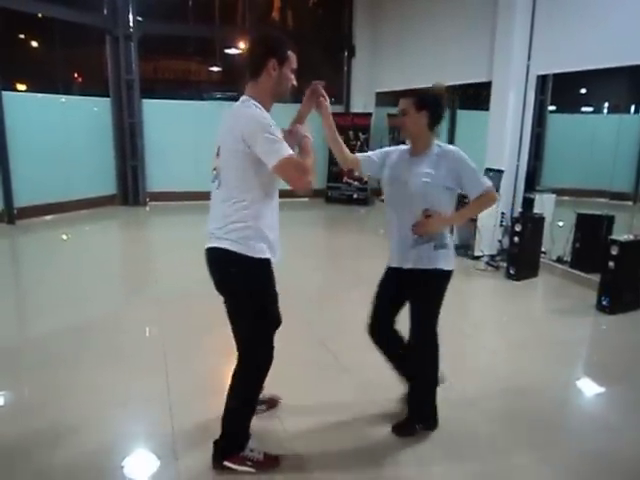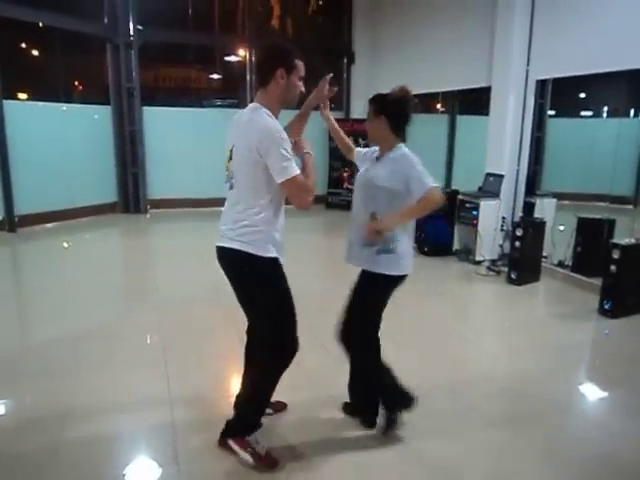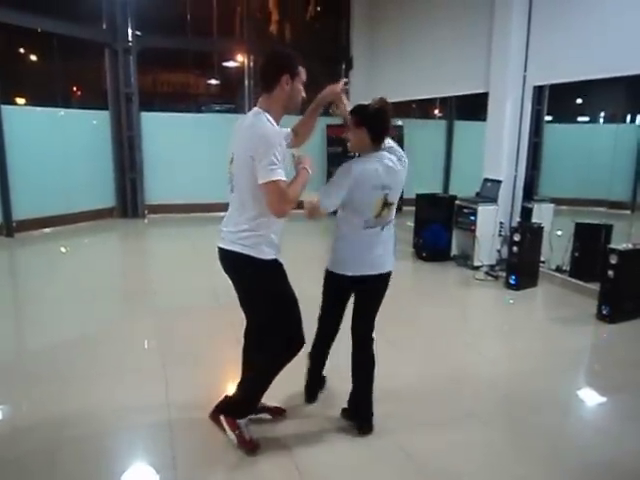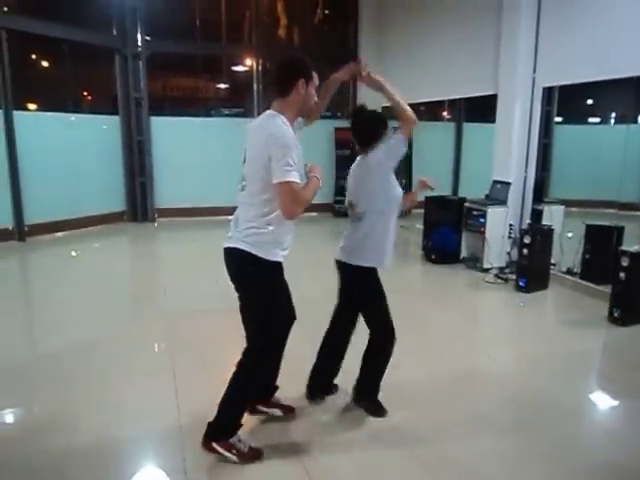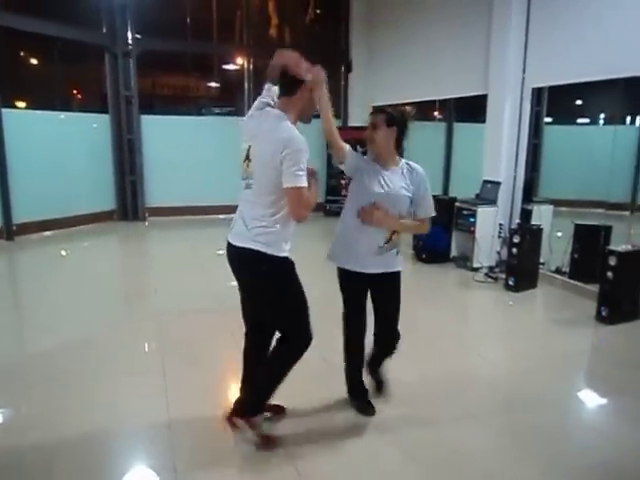
dt=0.3s
person 1, frame 1
left shoulder: (243, 114)
right shoulder: (254, 119)
left elbow: (273, 150)
right elbow: (303, 179)
left wrist: (303, 114)
right wrist: (305, 139)
left hip: (231, 248)
right hip: (242, 254)
left knee: (263, 331)
right knee: (257, 348)
left ankle: (245, 397)
right ankle: (231, 447)
person 1, frame 2
left shoulder: (246, 120)
right shoulder: (266, 129)
right elbow: (303, 197)
left wrist: (310, 107)
right wrist: (307, 154)
left hip: (235, 246)
right hip: (253, 253)
left knee: (264, 330)
right knee: (281, 342)
left ankle: (253, 399)
right ankle: (240, 430)
person 1, frame 3
left shoulder: (255, 123)
right shoulder: (265, 133)
left elbow: (297, 136)
right elbow: (280, 204)
left wrist: (323, 101)
right wrist: (304, 172)
left hip: (239, 249)
right hip: (253, 254)
left knee: (264, 329)
right knee: (287, 338)
left ankle: (248, 400)
right ankle: (232, 409)
person 1, frame 4
left shoulder: (267, 123)
right shoulder: (282, 136)
left elbow: (310, 113)
right elbow: (292, 206)
left wrist: (337, 81)
right wrist: (315, 180)
left hip: (247, 250)
right hip: (257, 255)
left knee: (280, 322)
right knee: (264, 345)
left ankle: (261, 396)
right ankle: (221, 432)
person 1, frame 5
left shoulder: (256, 117)
right shoulder: (292, 139)
left elbow: (273, 73)
right elbow: (300, 210)
left wrist: (286, 61)
right wrist: (313, 182)
left hip: (240, 246)
right hip: (266, 255)
left knee: (260, 328)
right knee: (297, 334)
left ankle: (248, 402)
right ankle: (250, 409)
person 2, frame 1
left shoulder: (449, 157)
right shoulder: (391, 157)
left elbow: (489, 196)
right elbow: (347, 161)
left wrist: (447, 220)
right wrist: (326, 119)
left hip: (432, 263)
right hip: (400, 261)
left knee: (421, 335)
right knee: (379, 327)
left ankle: (423, 415)
right ankle: (424, 378)
person 2, frame 2
left shoulder: (403, 160)
right shoulder: (374, 157)
left elbow: (434, 198)
right elbow: (350, 150)
left wrist: (390, 221)
right wrist: (326, 116)
left hip: (385, 264)
right hip: (373, 261)
left knee: (354, 332)
right knee: (361, 331)
left ankle: (394, 397)
right ankle: (363, 404)
person 2, frame 3
left shoulder: (351, 171)
right shoulder: (398, 162)
left elbow: (314, 210)
right elbow: (385, 137)
left wrist: (308, 203)
right wrist: (350, 111)
left hip: (343, 266)
right hip: (379, 269)
left knee: (328, 325)
right knee: (362, 337)
left ankle: (313, 383)
right ankle: (361, 413)
person 2, frame 4
left shoulder: (360, 169)
right shoulder: (378, 163)
right elbow: (409, 121)
left wrist: (416, 193)
right wrist: (381, 86)
left hip: (351, 260)
right hip: (362, 264)
left knee: (343, 321)
right knee: (383, 332)
left ankle: (319, 385)
right ankle: (366, 393)
person 2, frame 5
left shoulder: (413, 174)
right shoulder: (360, 165)
left elbow: (424, 224)
right elbow: (333, 139)
left wrist: (392, 222)
right wrist: (321, 92)
left hip: (388, 267)
right hip: (352, 263)
left knee: (388, 332)
right knee: (355, 330)
left ankle: (374, 366)
right ankle: (358, 390)
